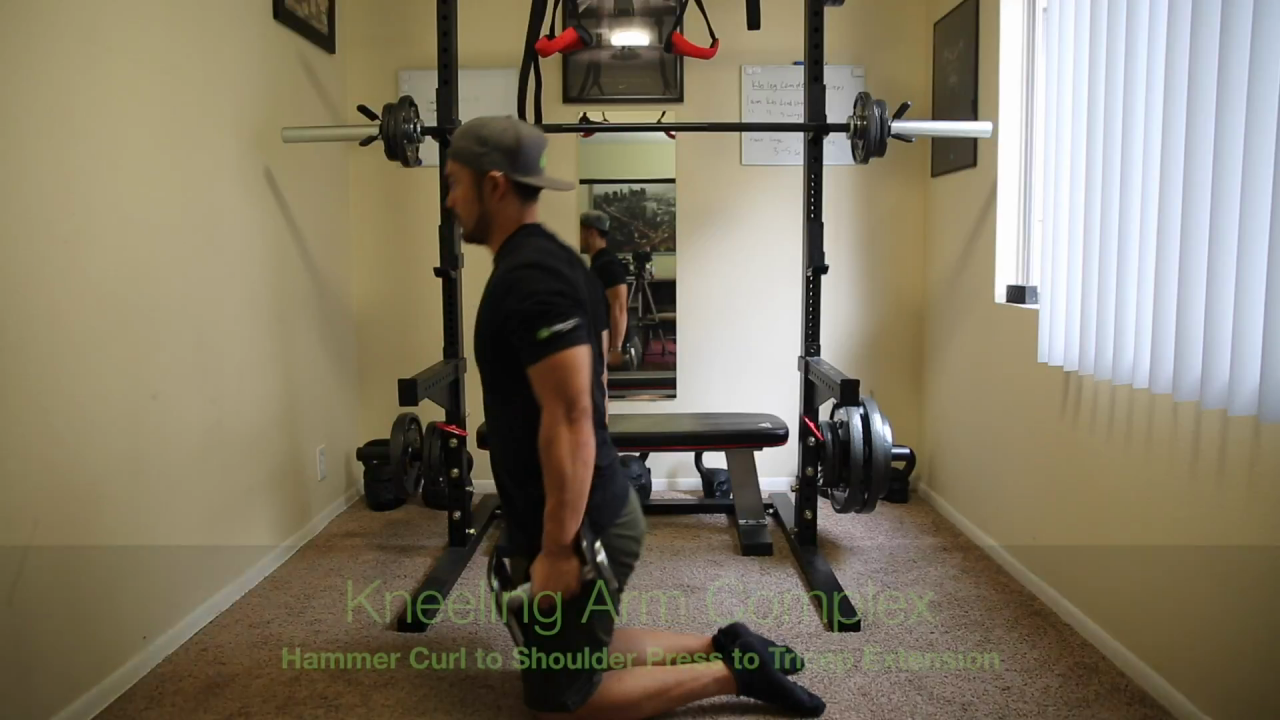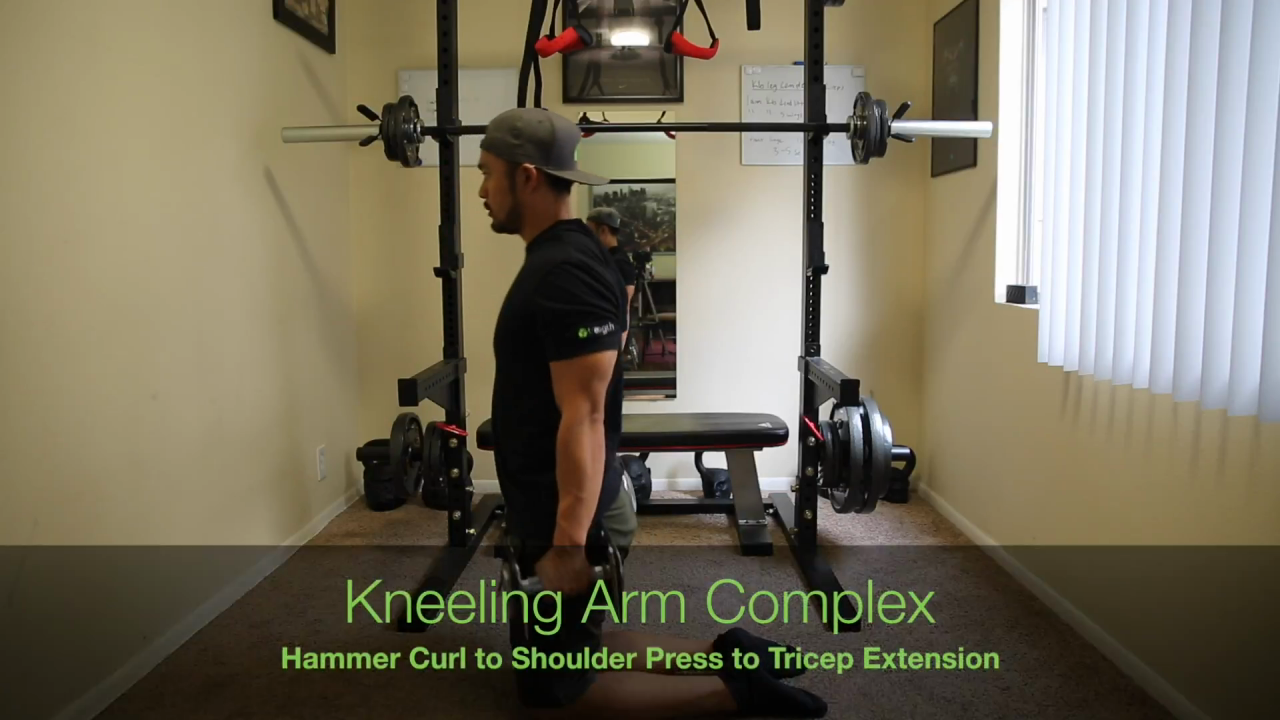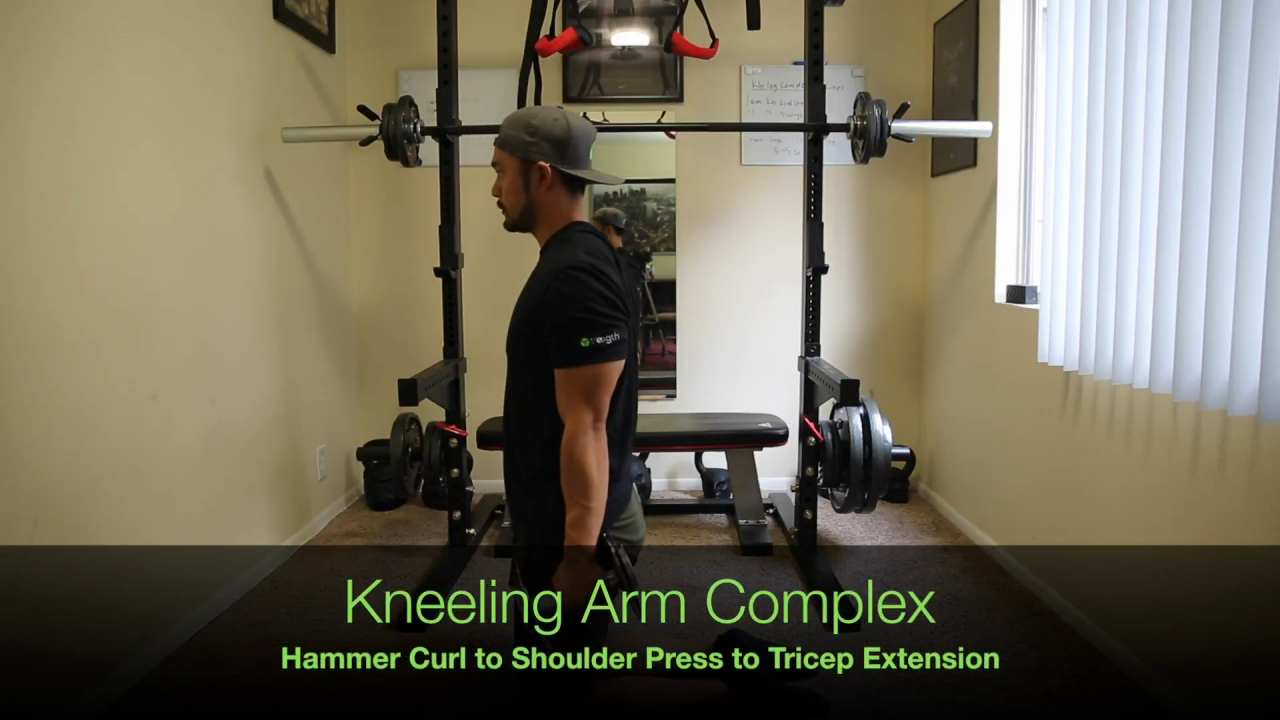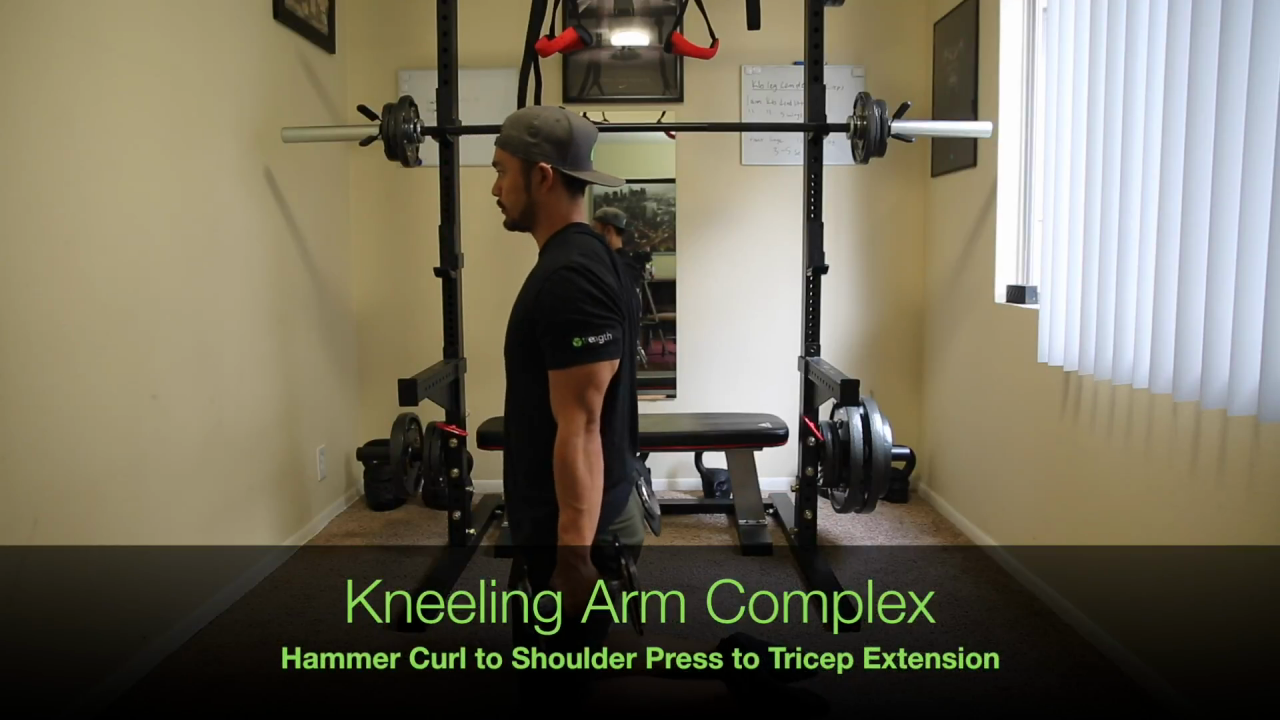
dt=0.3s
person 1, frame 1
left shoulder: (530, 275)
right shoulder: (532, 264)
left elbow: (568, 419)
left wrist: (556, 551)
left hip: (587, 526)
right hip: (589, 513)
right knee: (574, 652)
left ankle: (733, 671)
right ankle: (723, 648)
person 1, frame 2
left shoulder: (567, 272)
right shoulder: (556, 260)
left elbow: (584, 415)
left wrist: (570, 545)
left hip: (573, 517)
right hip: (554, 510)
right knee: (572, 649)
right ankle: (724, 653)
person 1, frame 3
left shoulder: (575, 276)
right shoulder: (573, 261)
left elbow: (587, 426)
left wrist: (579, 555)
left hip: (577, 526)
right hip: (568, 518)
right knee: (586, 652)
right ankle: (725, 655)
person 1, frame 4
left shoulder: (569, 278)
right shoulder: (578, 261)
left elbow: (580, 426)
left wrist: (575, 557)
left hip: (578, 527)
right hip: (567, 519)
right knee: (586, 652)
right ankle: (729, 659)
